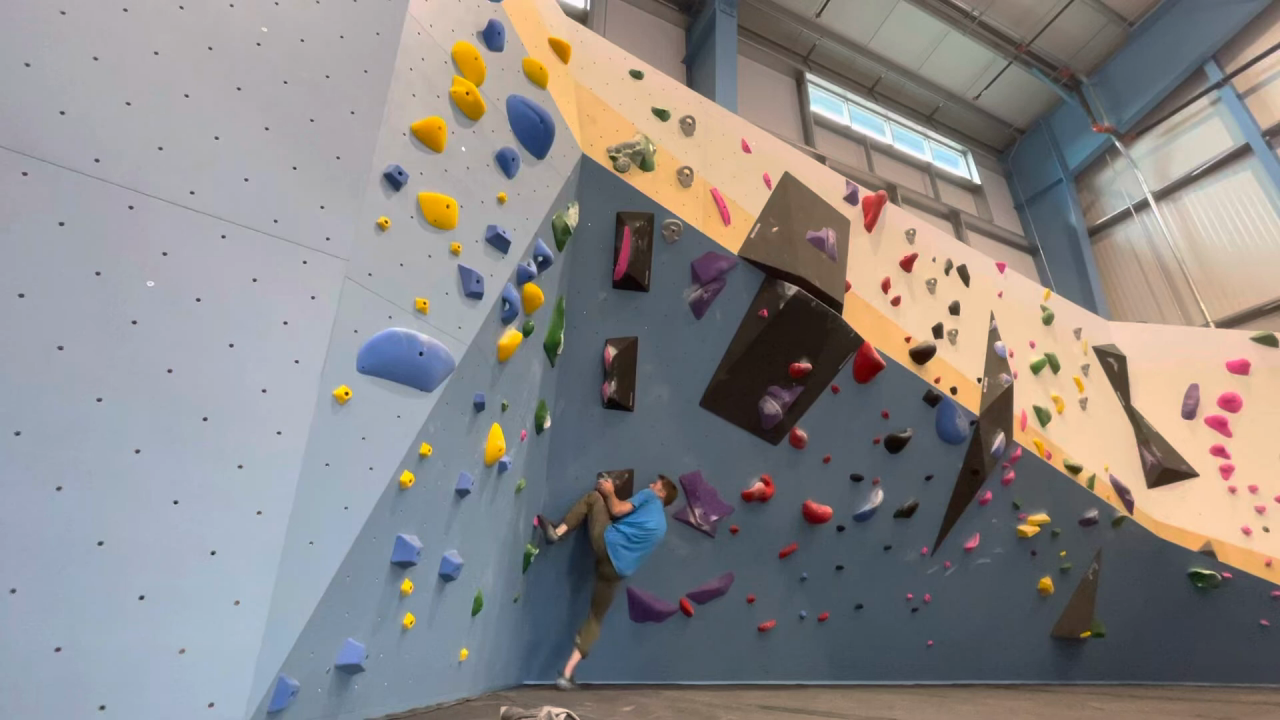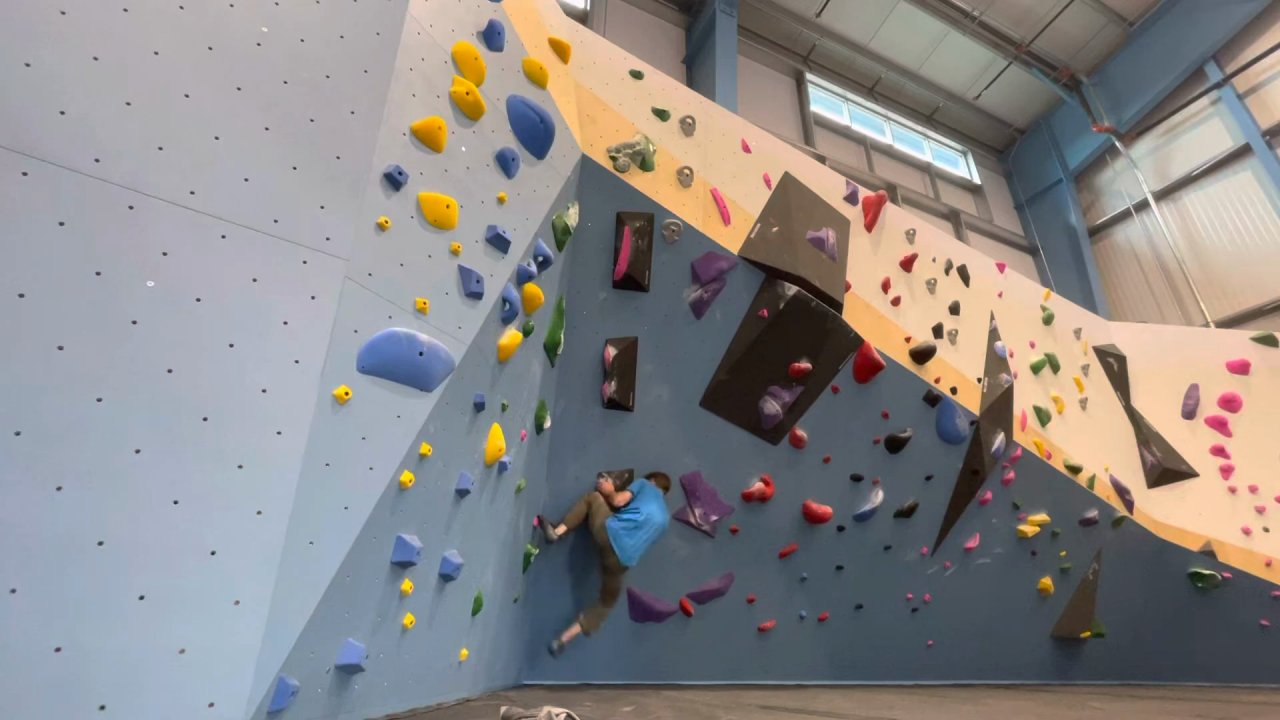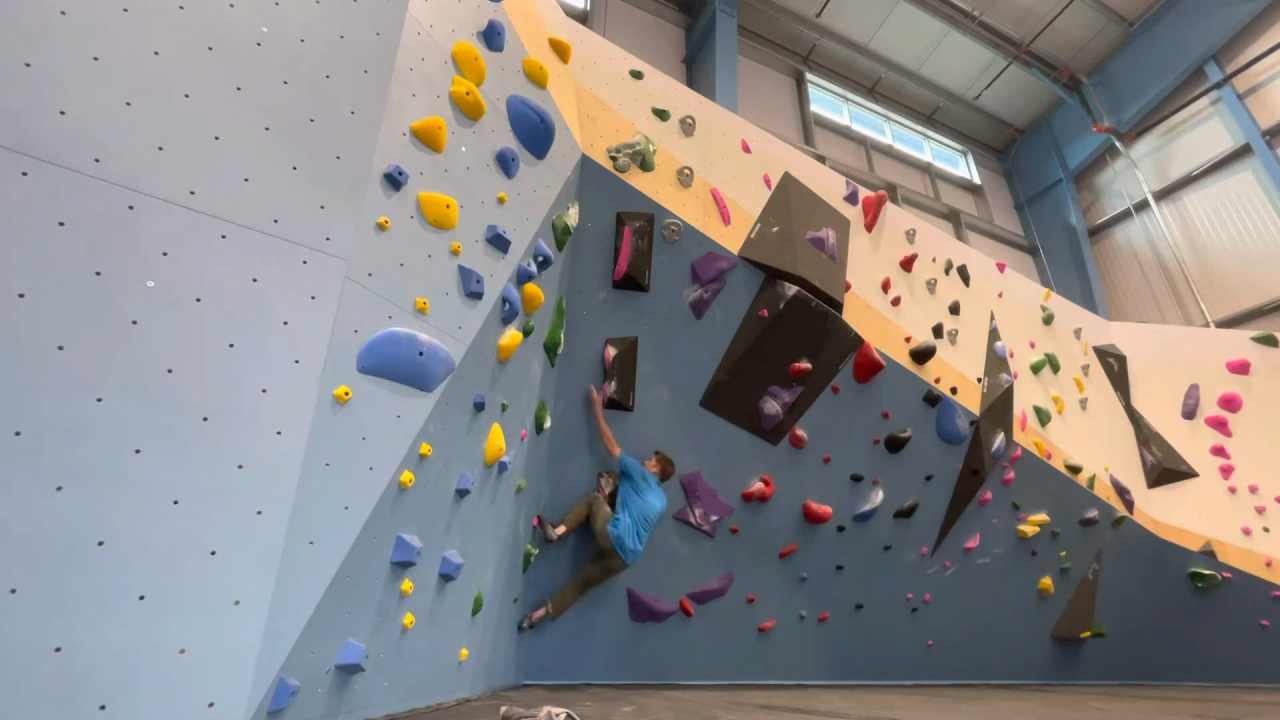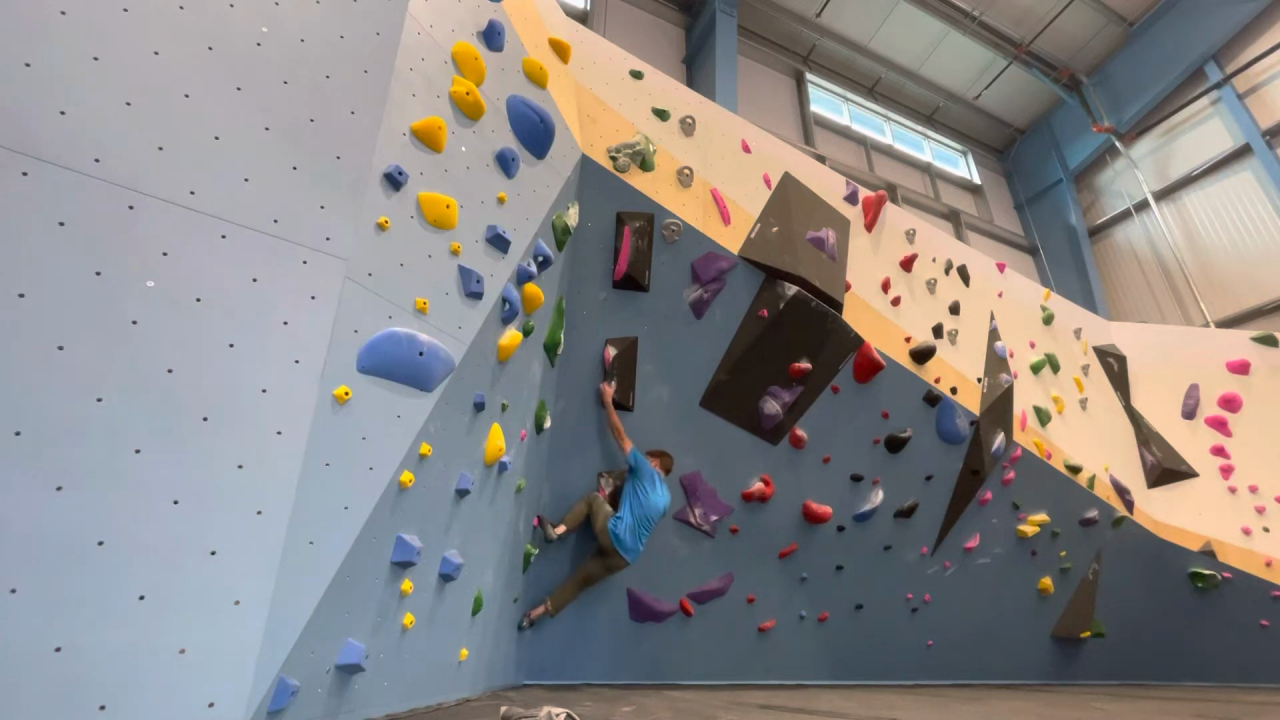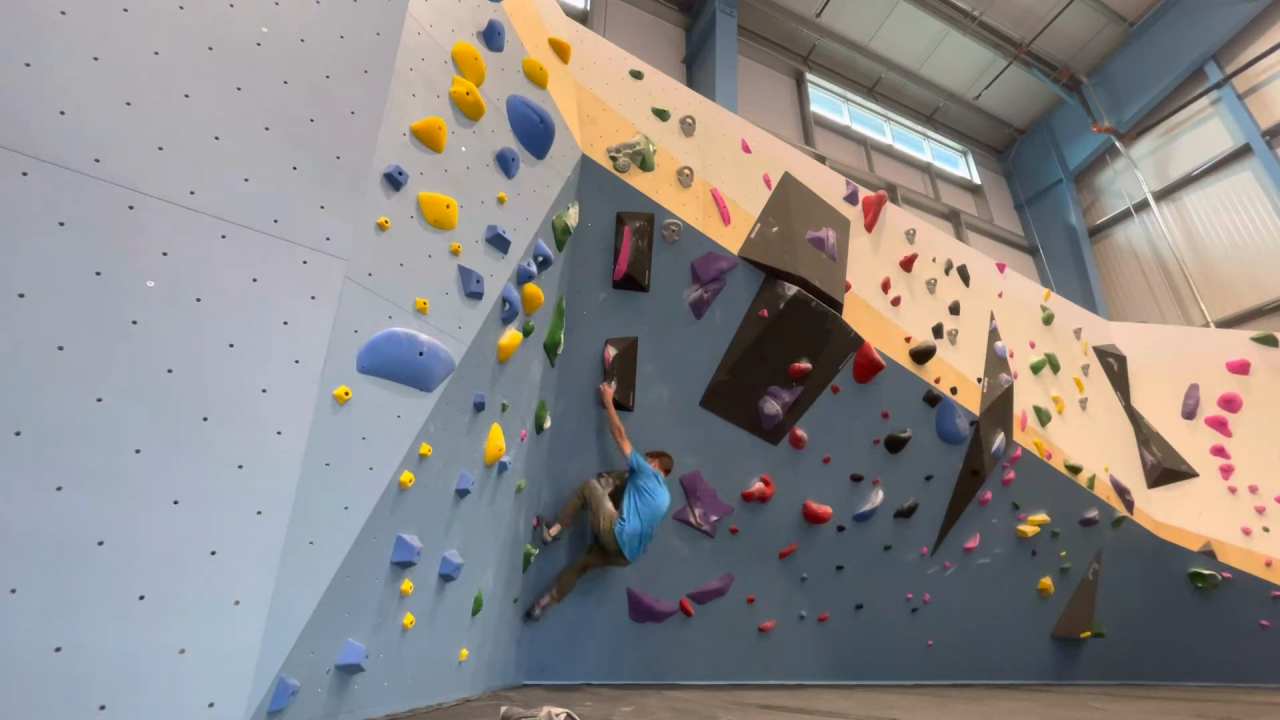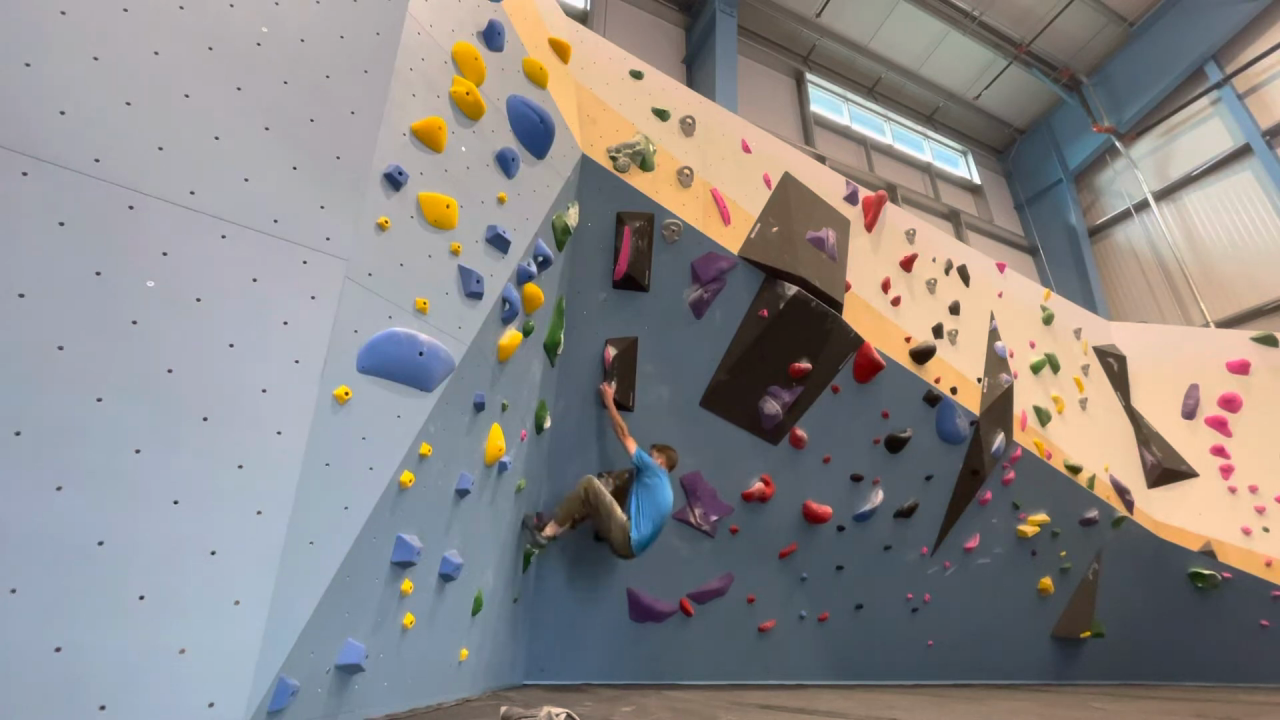
dt=0.7s
person 1, frame 1
left shoulder: (649, 496)
right shoulder: (661, 524)
left elbow: (617, 510)
left wrist: (609, 493)
left hip: (607, 541)
right hip: (617, 568)
left knee: (593, 497)
right knee: (595, 616)
left ankle: (557, 531)
right ankle: (567, 673)
person 1, frame 2
left shoulder: (646, 485)
right shoulder: (664, 518)
left elbow: (618, 501)
left wrist: (608, 491)
left hip: (610, 533)
right hip: (622, 559)
left knee: (593, 497)
right knee: (606, 602)
left ankle: (558, 530)
right ankle: (565, 638)
person 1, frame 3
left shoulder: (639, 474)
right shoulder: (661, 501)
left elbow: (610, 444)
left wrist: (596, 407)
right wrist: (610, 500)
left hip: (612, 537)
right hip: (626, 557)
left knee: (593, 498)
right knee: (582, 582)
left ankle: (557, 530)
right ankle: (541, 613)
person 1, frame 4
left shoulder: (645, 470)
right shoulder: (665, 497)
left elbow: (620, 435)
left wrist: (608, 400)
right wrist: (616, 497)
left hip: (614, 536)
right hip: (627, 555)
left knee: (594, 498)
right knee: (581, 579)
left ankle: (558, 530)
right ankle: (541, 610)
person 1, frame 5
left shoulder: (647, 473)
right shoulder: (665, 496)
left elbow: (621, 437)
left wrist: (608, 401)
left hip: (618, 540)
right hip: (627, 555)
left knee: (590, 487)
right knee: (583, 562)
left ankle: (551, 531)
right ankle: (544, 602)
person 1, frame 6
left shoulder: (653, 469)
right shoulder: (664, 487)
left elbow: (624, 435)
left wrist: (608, 401)
left hip: (626, 540)
right hip: (630, 544)
left knee: (589, 483)
right knee: (591, 502)
left ankle: (547, 533)
right ankle: (553, 528)
